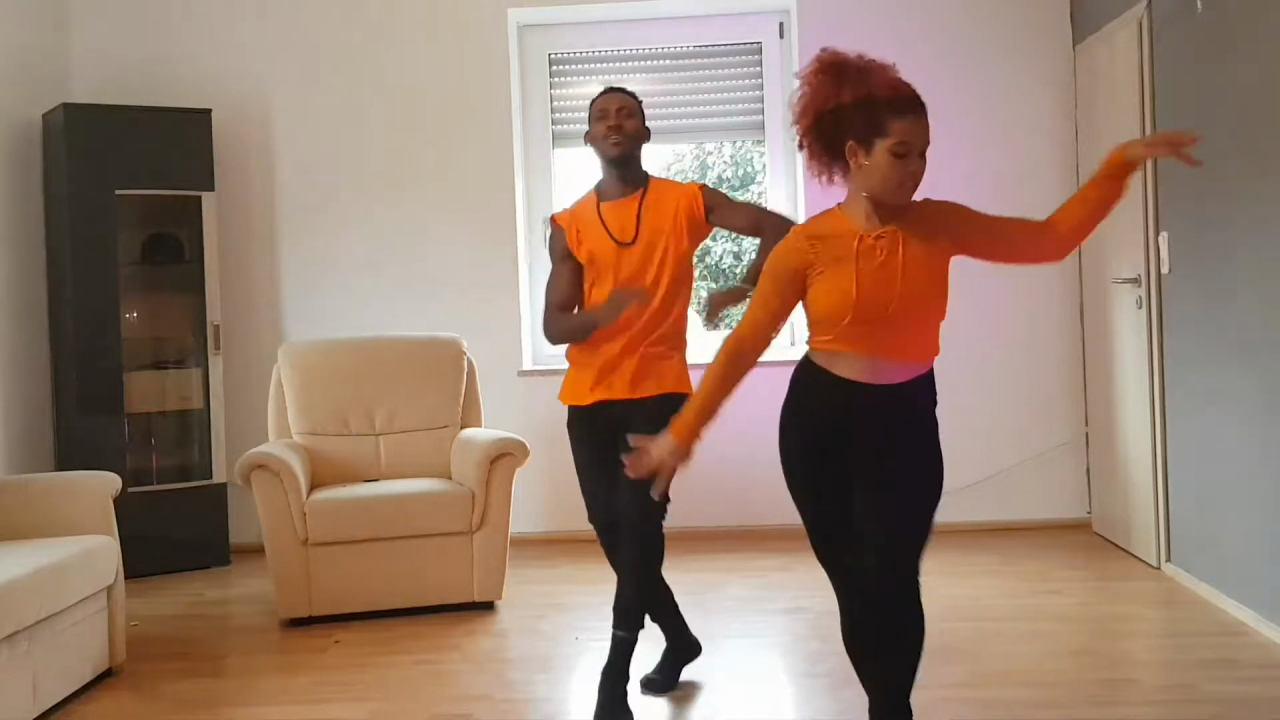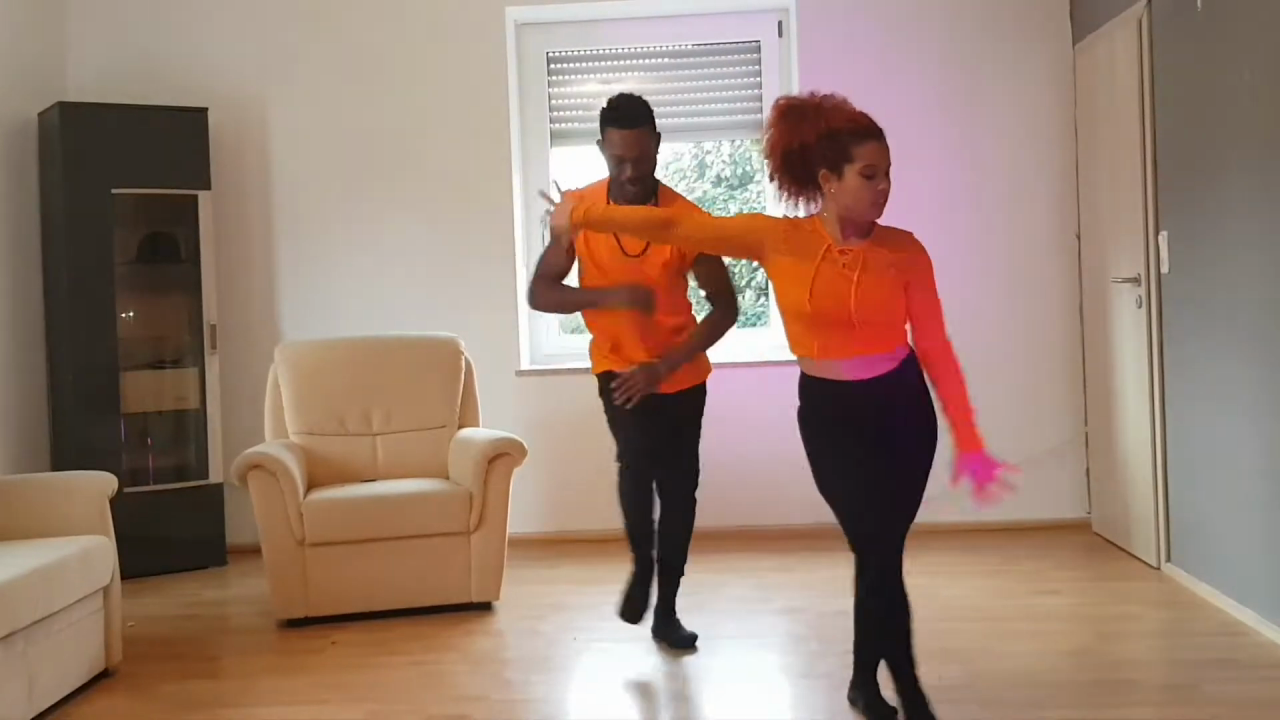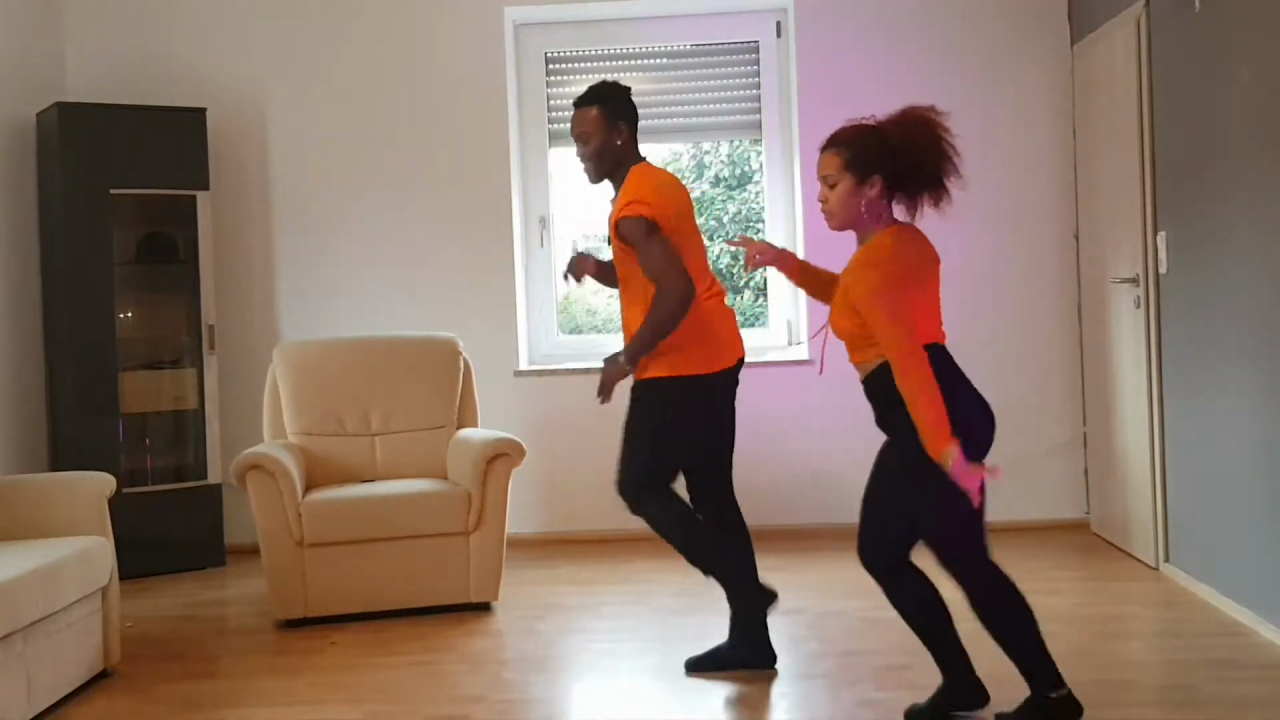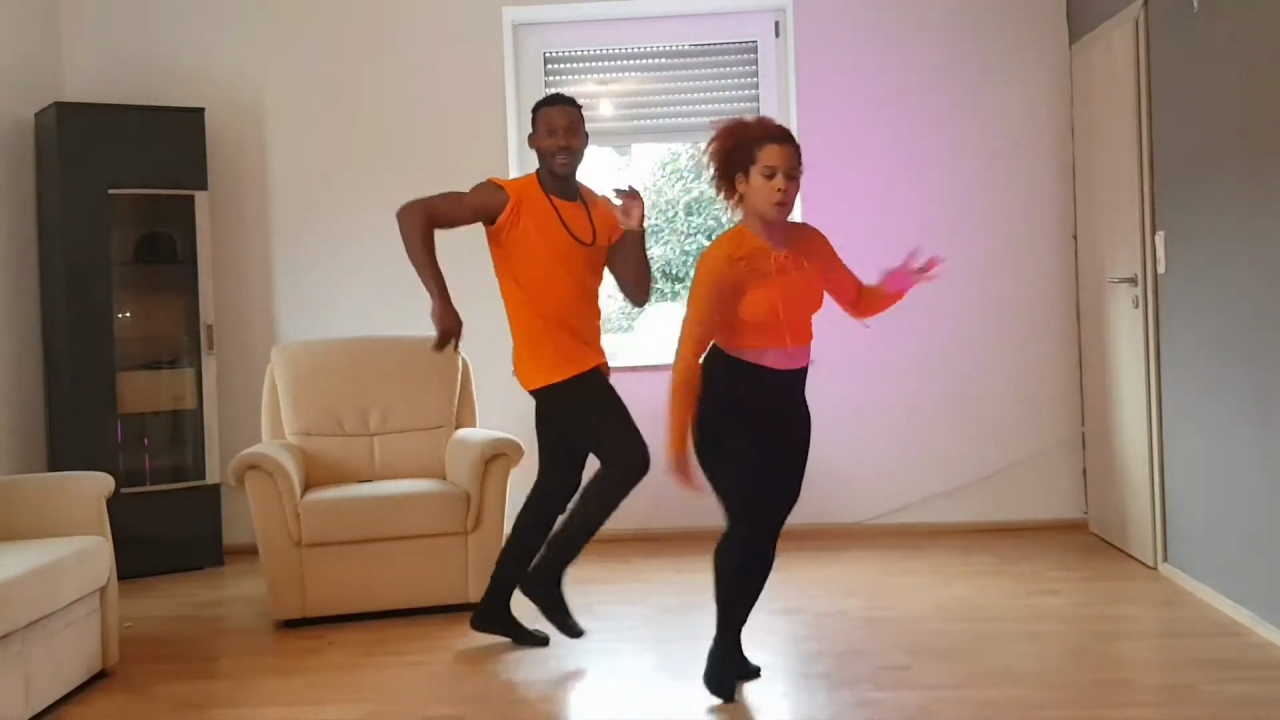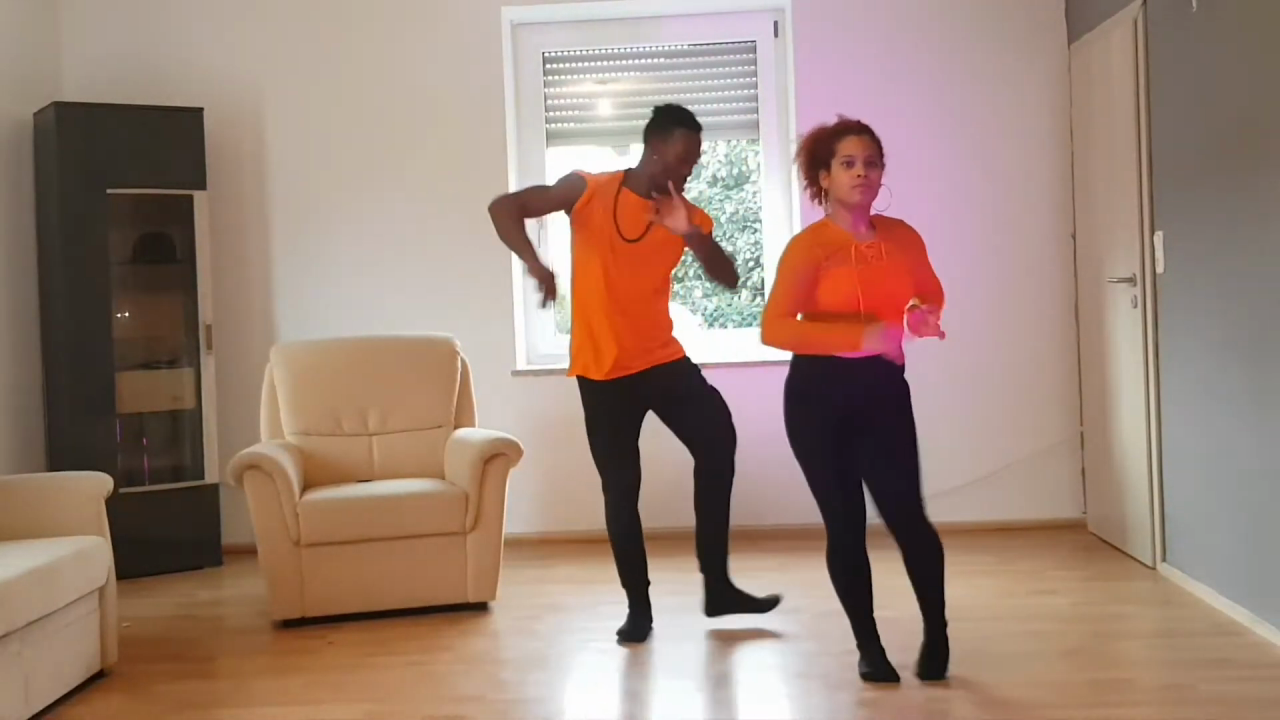
dt=1s
person 1, frame 1
left shoulder: (935, 224)
right shoulder: (805, 244)
left elbow: (1048, 243)
right elbow: (743, 344)
left wrist: (1123, 162)
right wrist: (682, 436)
left hip: (903, 419)
right hip: (821, 421)
left knee: (885, 575)
right knee: (858, 588)
person 1, frame 2
left shoulder: (904, 251)
right shoulder: (777, 237)
left elbow: (937, 348)
right elbow: (681, 227)
left wrist: (970, 445)
right wrist: (591, 216)
left hip: (901, 412)
right hip: (829, 414)
left knee: (882, 554)
right knee: (878, 548)
person 1, frame 3
left shoulder: (878, 256)
right shoulder: (902, 244)
left elbow: (907, 357)
right elbow: (844, 297)
left wrist: (944, 450)
right wrist: (783, 260)
left hip: (927, 426)
right hip: (923, 423)
left knee: (965, 561)
right knee: (882, 552)
person 1, frame 4
left shoulder: (808, 243)
right shoulder: (723, 258)
left elbow: (859, 303)
right elbow: (691, 348)
left wrist: (899, 283)
right wrist: (678, 443)
left hip: (787, 402)
right hip: (728, 404)
left knee: (762, 530)
right knee: (750, 524)
left ankle: (730, 645)
right ankle: (722, 649)
person 1, frame 5
left shoulder: (903, 237)
right shoulder: (807, 247)
left elbow: (931, 296)
right elbow: (777, 330)
left wrist: (925, 315)
right wrist: (865, 333)
left hip: (883, 390)
right hip: (819, 394)
left knee: (906, 515)
right knee: (845, 524)
left ankle: (936, 630)
right ankle: (869, 647)
person 2, frame 1
left shoulder: (693, 200)
right shoulder: (567, 226)
left elbow: (781, 230)
right elbow: (556, 328)
left wrist: (740, 291)
right wrist: (604, 311)
left hip: (656, 389)
right hip: (592, 397)
left knee: (632, 513)
right knee: (614, 531)
left ankle: (615, 665)
right ankle: (677, 637)
person 2, frame 2
left shoulder: (686, 218)
left elbow: (726, 308)
right elbow: (539, 294)
left wrist: (668, 362)
right wrist: (611, 296)
left hip: (681, 373)
right hip: (616, 364)
left knee: (679, 488)
right knee: (638, 464)
left ankle: (666, 606)
right ankle: (643, 563)
person 2, frame 3
left shoulder: (636, 203)
right shoulder: (647, 191)
left elbow: (679, 291)
left wrist: (627, 358)
right wrist: (600, 271)
left hip: (684, 359)
right hip: (709, 357)
left knee: (637, 489)
right knee: (710, 493)
left ankle: (749, 598)
right ankle: (749, 638)
person 2, frame 4
left shoulder: (604, 211)
right shoulder: (507, 200)
left elbow: (636, 291)
right elbow: (412, 214)
left wrist: (633, 234)
right wrist: (440, 298)
left hip: (582, 364)
right hip: (555, 365)
left knee: (556, 485)
right knee: (629, 459)
left ankle: (494, 605)
right ankle: (544, 574)
person 2, frame 5
left shoulder: (688, 214)
right shoulder: (587, 190)
left elbow: (728, 278)
right elbow: (503, 210)
left wrist: (691, 234)
right wrist: (534, 264)
left hip: (663, 359)
right hip: (602, 366)
left knee: (716, 446)
right knee: (621, 487)
left ankle: (718, 586)
right ankle: (638, 603)
